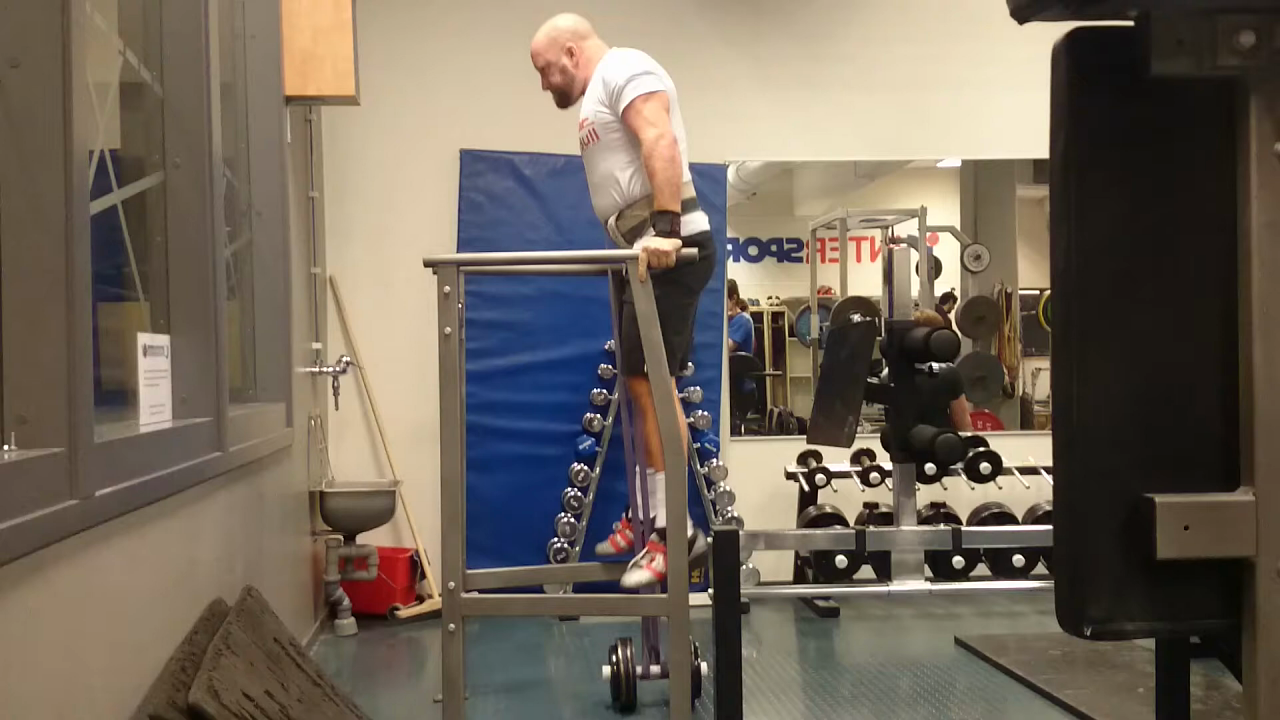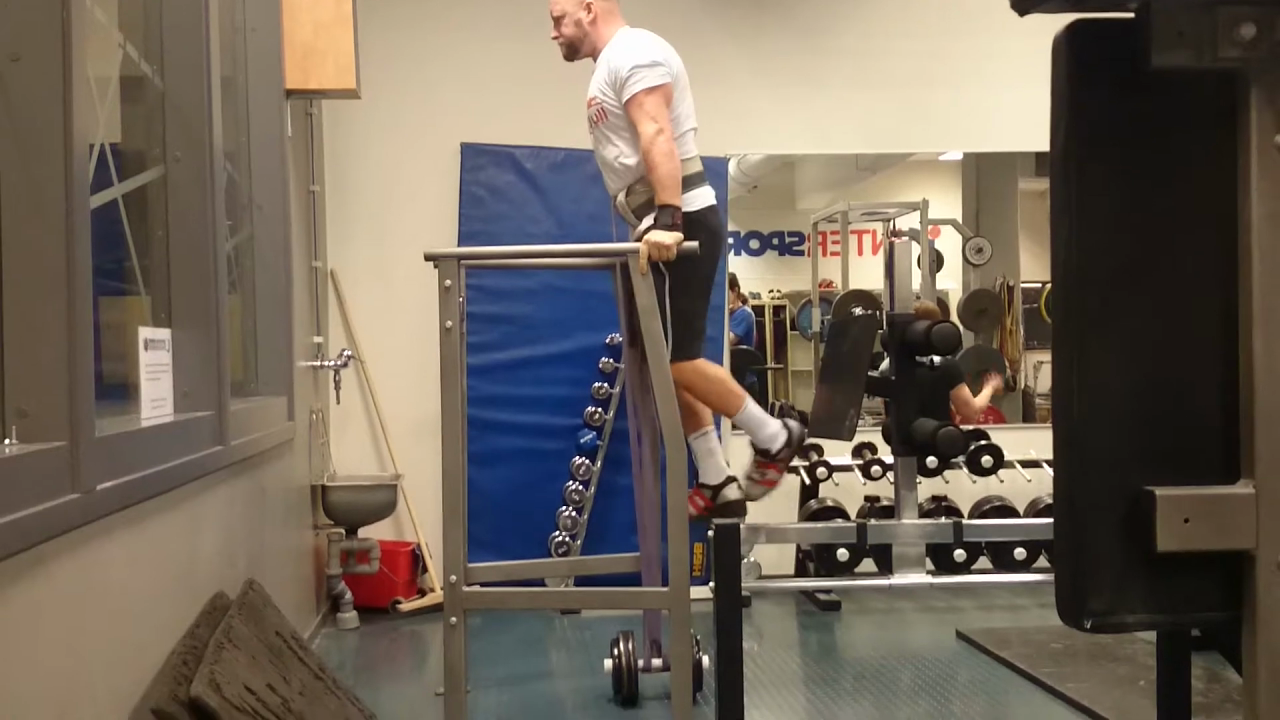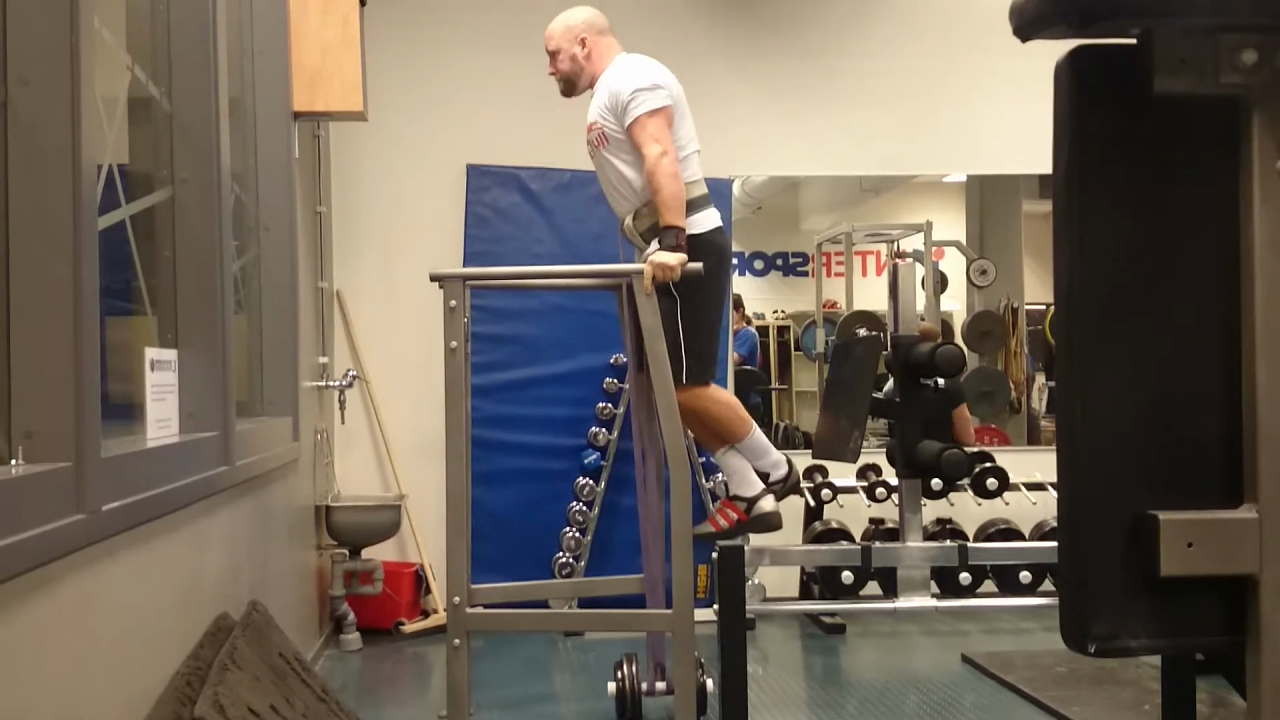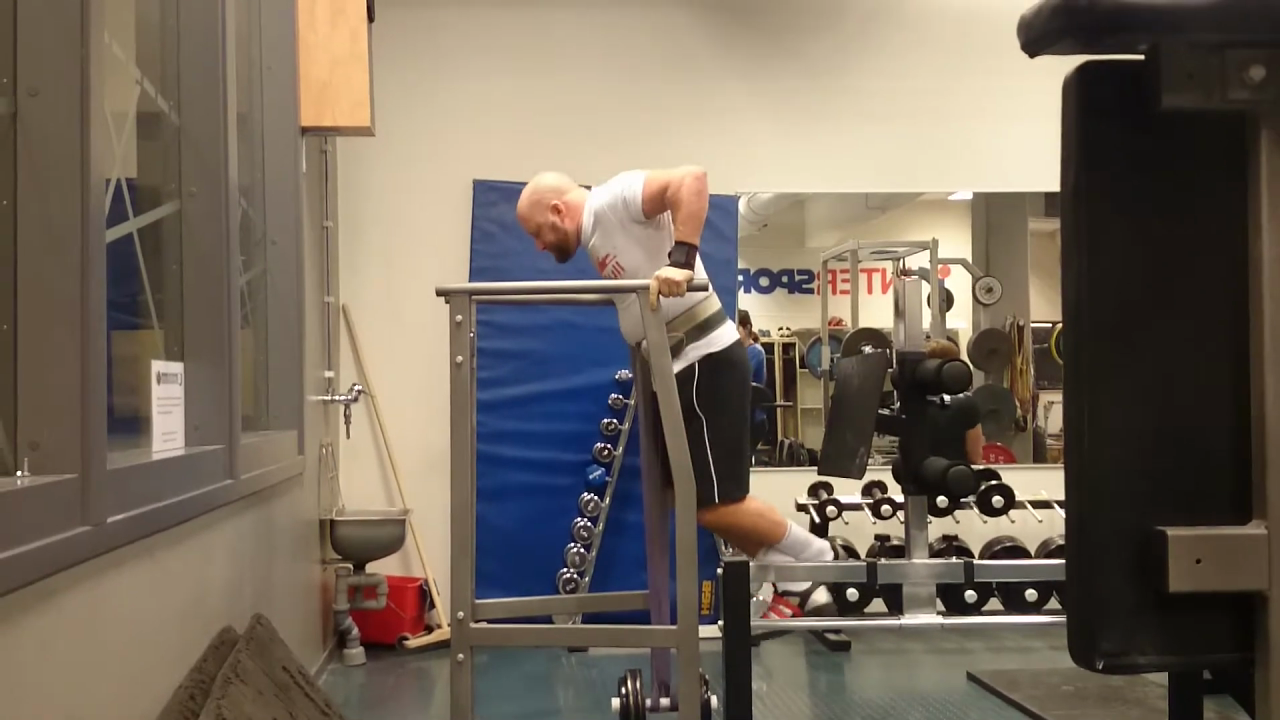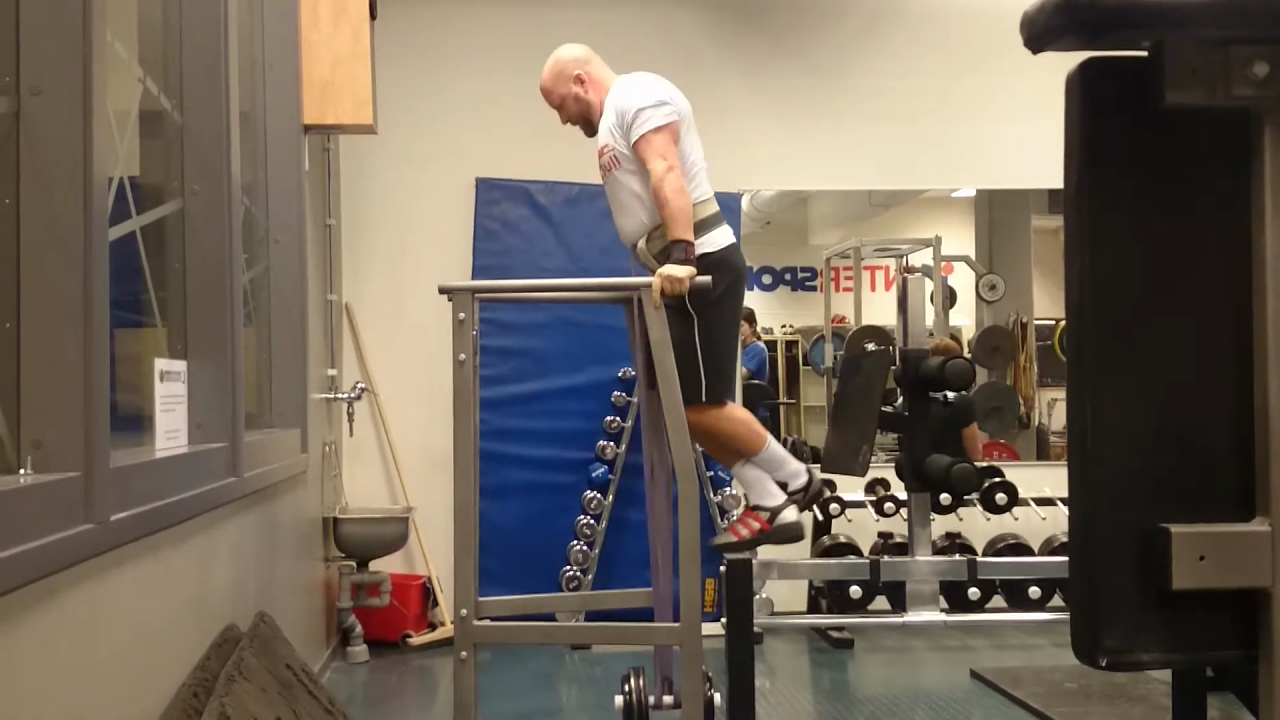
dt=1s
person 1, frame 1
left shoulder: (626, 71)
right shoulder: (598, 96)
left elbow: (661, 144)
left wrist: (665, 227)
right wrist: (649, 239)
left hip: (672, 247)
right hip: (647, 251)
left knee: (648, 379)
right knee: (643, 382)
left ankle: (676, 530)
right ankle: (653, 517)
person 1, frame 2
left shoulder: (633, 53)
right shoulder: (611, 64)
left elbow: (657, 136)
left wrist: (668, 220)
left hip: (682, 227)
right hip: (660, 230)
left knee: (673, 360)
right knee: (662, 361)
left ankle: (773, 438)
right ankle: (717, 482)
person 1, frame 3
left shoulder: (630, 76)
right shoulder: (610, 92)
left elbow: (662, 159)
left wrist: (671, 241)
left hip: (688, 246)
right hip: (667, 250)
left knee: (686, 384)
right knee: (669, 384)
left ankle: (774, 472)
right ankle: (750, 494)
person 1, frame 4
left shoulder: (615, 199)
right shoulder: (599, 231)
left elbow: (691, 179)
left wrist: (681, 261)
left hip: (704, 362)
right hip: (680, 366)
left knee: (715, 504)
right knee: (691, 499)
left ankle: (819, 559)
right ankle: (797, 587)
person 1, frame 5
left shoulder: (637, 94)
right shoulder: (616, 116)
left elbow: (667, 174)
left wrist: (682, 255)
left hip: (700, 266)
right hip: (675, 273)
left knee: (700, 404)
right knee: (679, 403)
left ankle: (793, 481)
right ankle: (769, 504)
